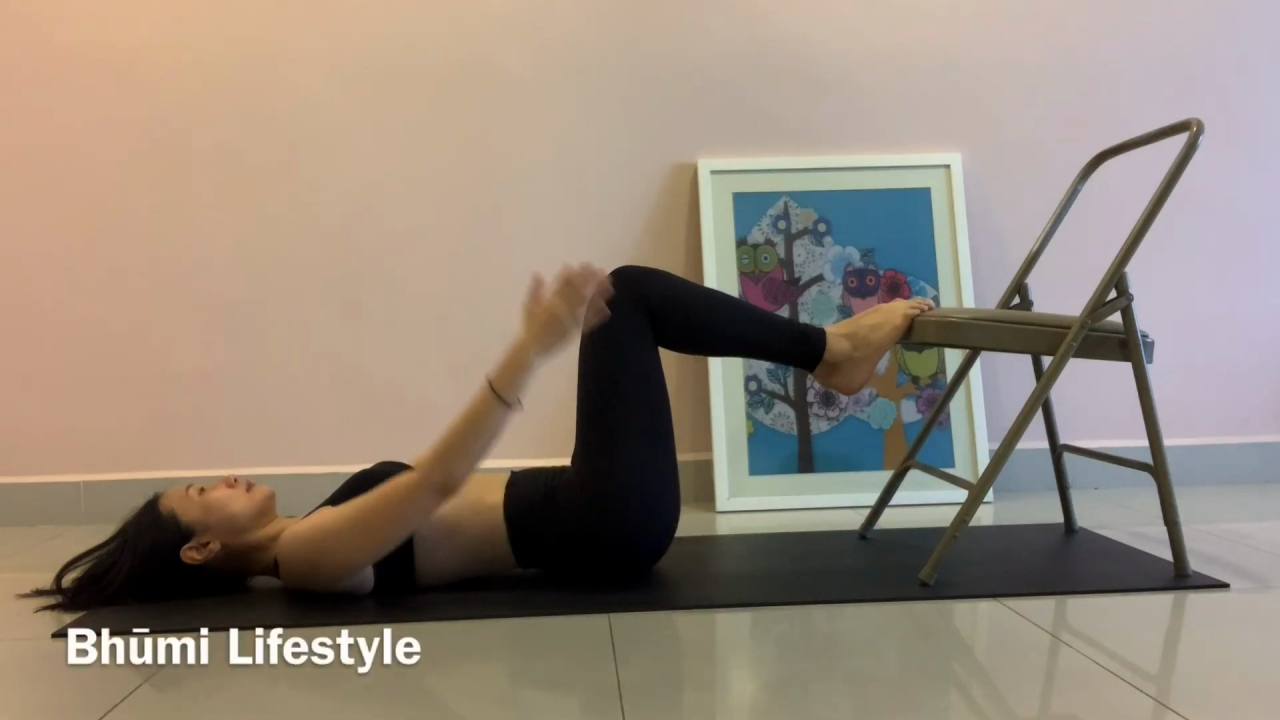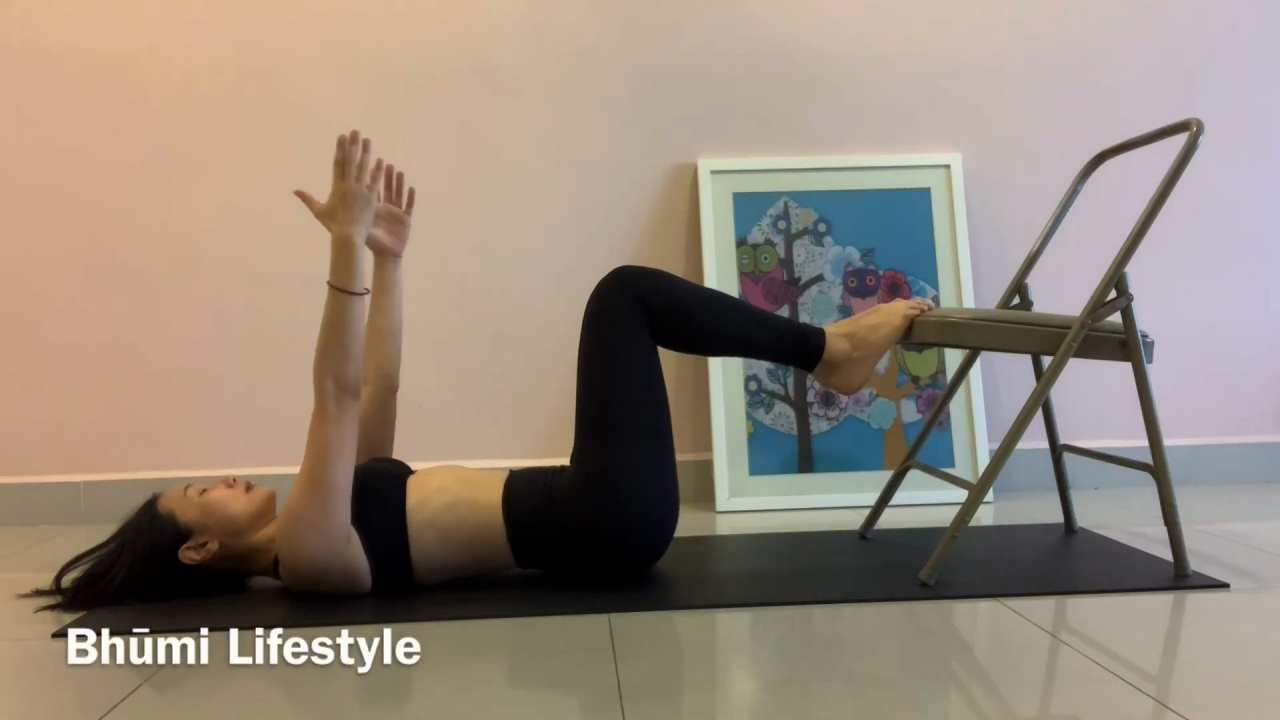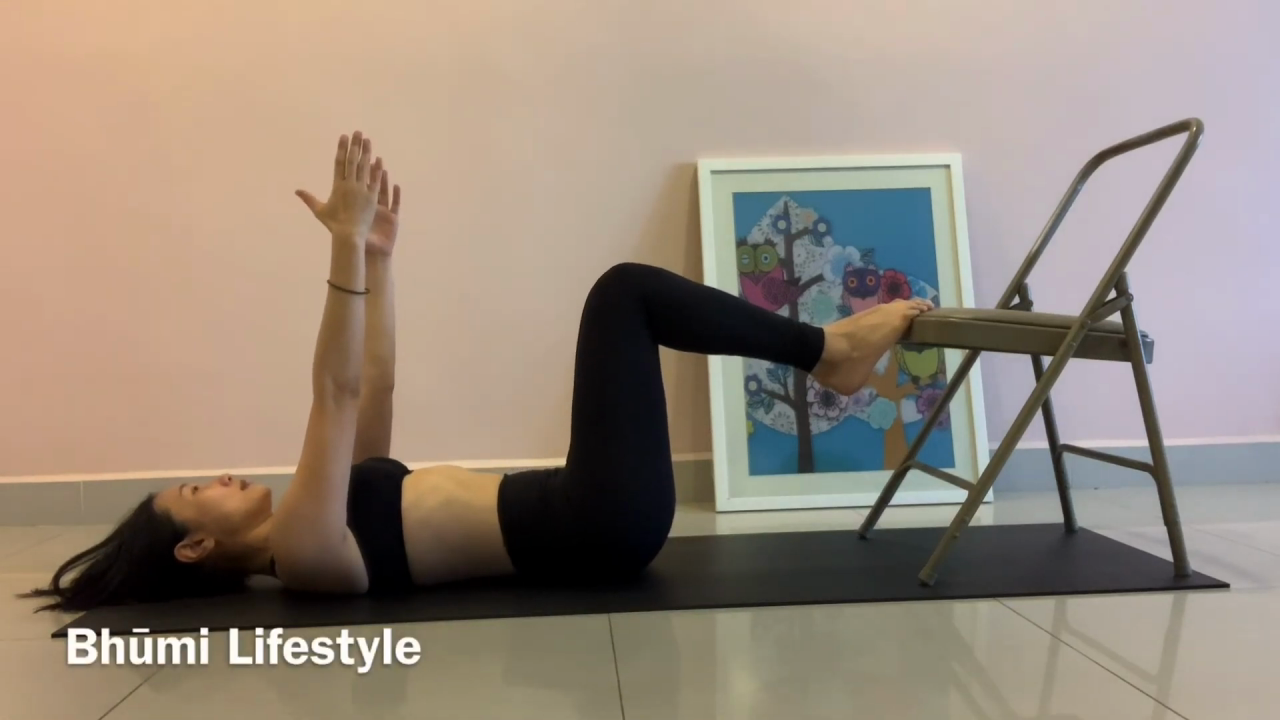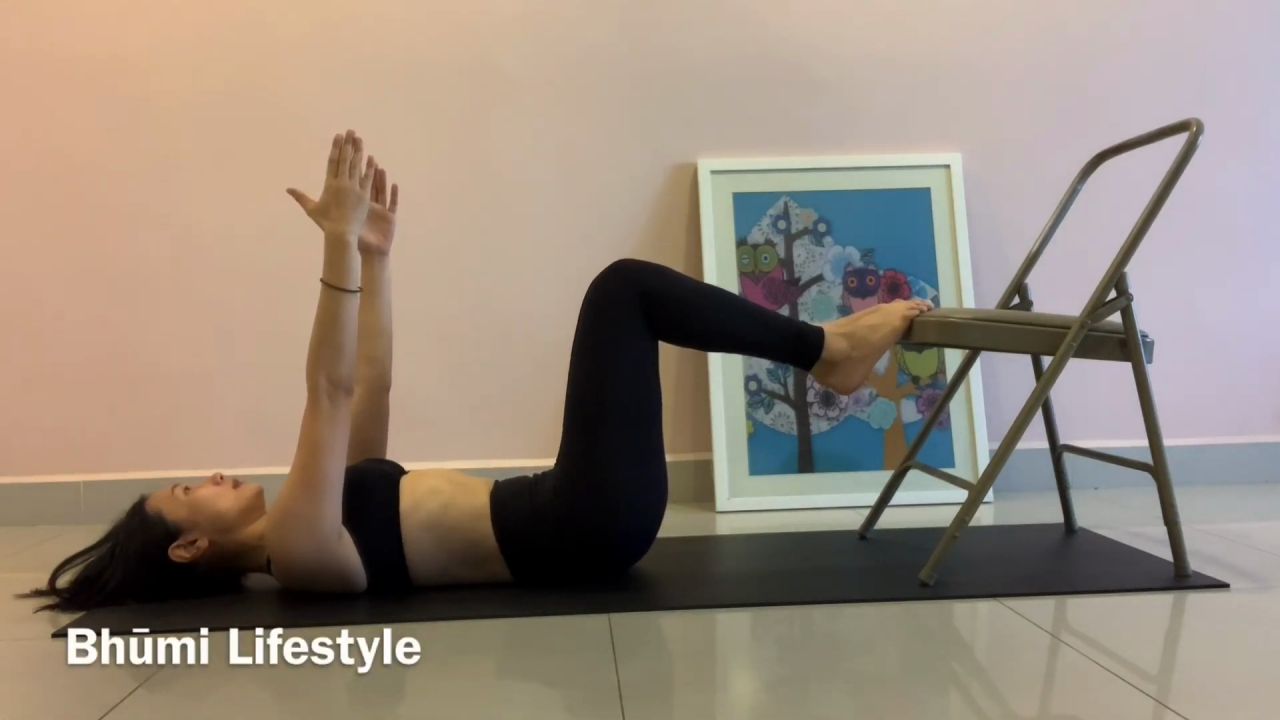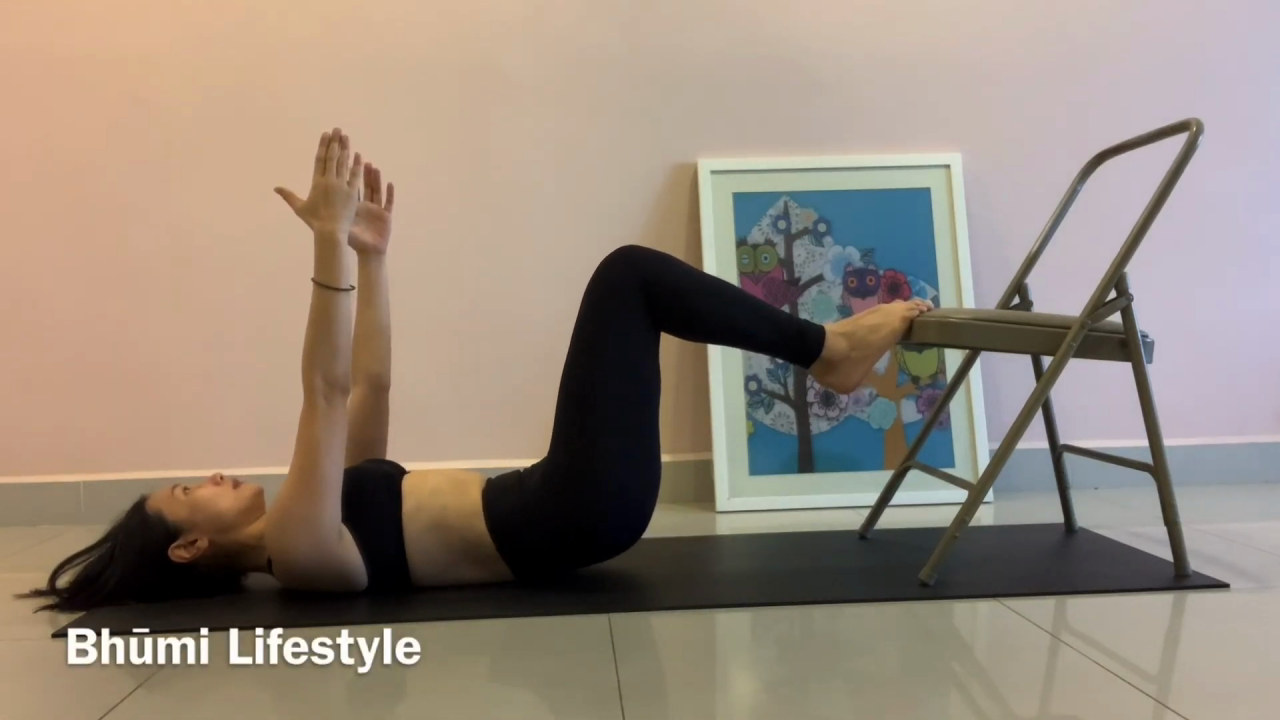
dt=1s
person 1, frame 1
left shoulder: (314, 535)
right shoulder: (306, 555)
left elbow: (433, 484)
right elbow: (437, 486)
left wrist: (534, 350)
right wrist: (528, 351)
left hip: (584, 514)
right hip: (604, 525)
left knee: (623, 310)
right knee: (624, 299)
left ankle: (824, 353)
right ankle: (829, 347)
person 1, frame 2
left shoulder: (324, 531)
right shoulder: (307, 555)
left elbow: (377, 390)
right elbow: (338, 394)
left wrist: (385, 260)
right wrist: (343, 245)
left hip: (594, 517)
right hip: (606, 524)
left knee: (629, 296)
right knee: (623, 295)
left ankle: (823, 352)
right ankle: (826, 347)
person 1, frame 3
left shoulder: (320, 528)
right shoulder: (305, 552)
left elbow: (373, 387)
right elbow: (336, 394)
left wrist: (376, 258)
right wrist: (345, 245)
left hip: (588, 519)
right hip: (598, 525)
left knee: (629, 296)
right knee: (623, 292)
left ankle: (823, 351)
right ankle: (825, 347)
person 1, frame 4
left shoulder: (313, 528)
right shoulder: (299, 551)
left elbow: (370, 386)
right elbow: (330, 392)
left wrist: (373, 256)
right wrist: (339, 244)
left hip: (575, 517)
right hip: (587, 524)
left knee: (627, 291)
right knee: (622, 289)
left ankle: (822, 350)
right ankle: (823, 347)
person 1, frame 5
left shoulder: (311, 528)
right shoulder: (298, 551)
left elbow: (370, 386)
right elbow: (325, 391)
left wrist: (370, 254)
right wrist: (328, 243)
left hip: (569, 508)
right hip: (580, 510)
left knee: (631, 280)
right knee: (628, 273)
left ankle: (822, 351)
right ankle: (825, 345)
